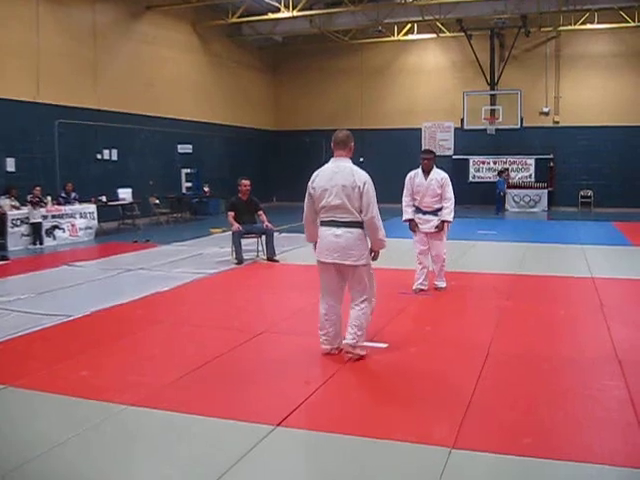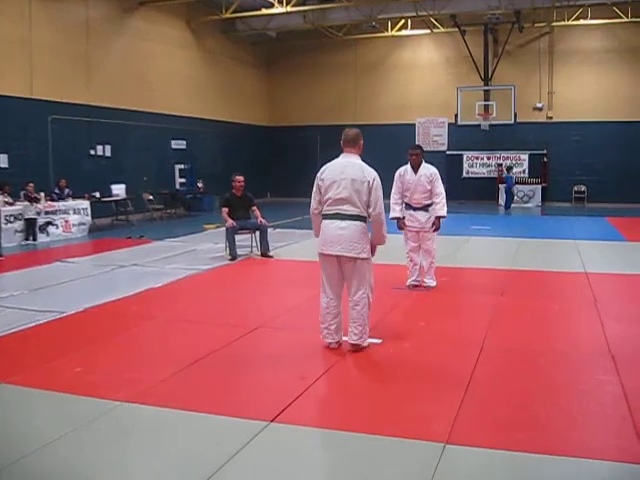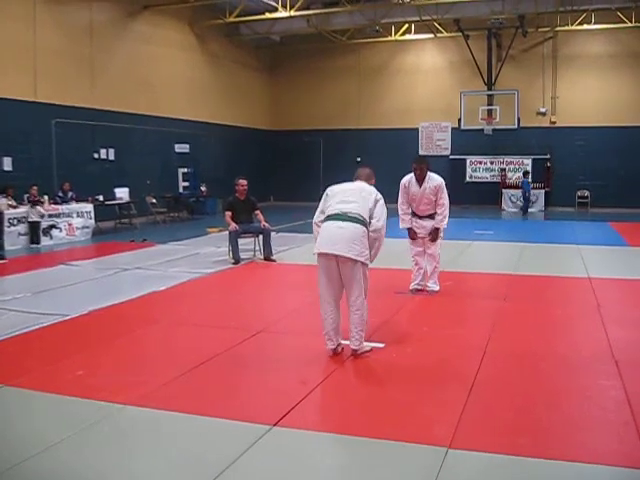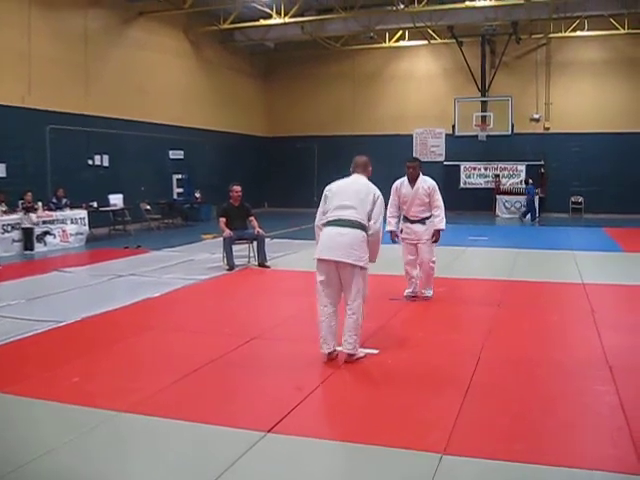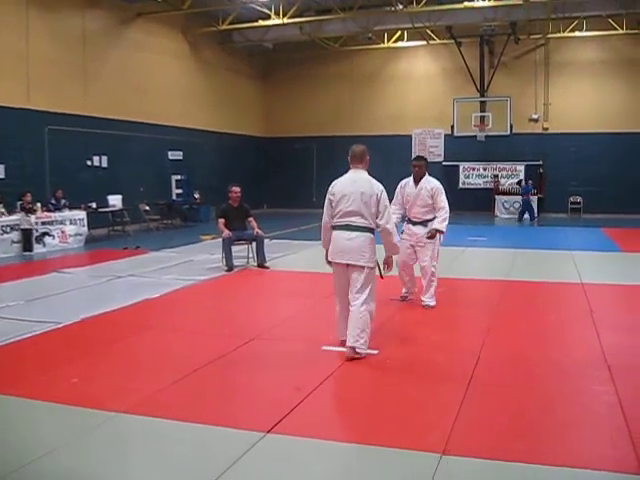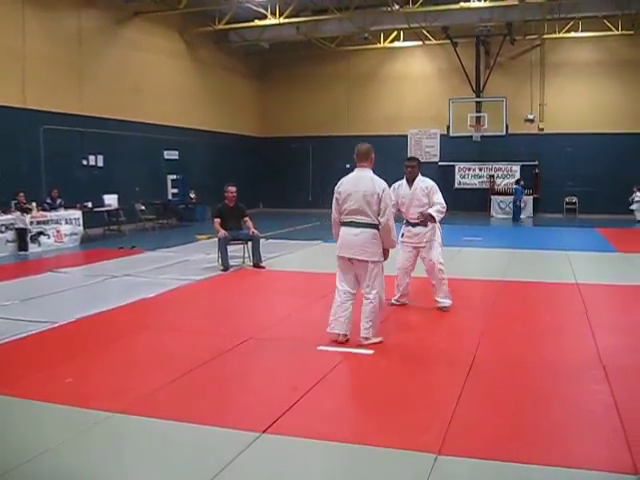
dt=0.5s
person 1, frame 1
left shoulder: (317, 176)
right shoulder: (360, 176)
left elbow: (309, 215)
right elbow: (370, 215)
left wrist: (314, 239)
right wrist: (376, 243)
left hip: (326, 240)
right hip: (352, 240)
left knee: (329, 297)
right knee: (362, 296)
left ankle: (331, 344)
right ankle: (354, 344)
person 1, frame 2
left shoulder: (325, 170)
right shoulder: (368, 173)
left elbow: (315, 208)
right elbow: (377, 212)
left wrist: (321, 234)
right wrist: (376, 240)
left hip: (329, 234)
right hip: (355, 234)
left knee: (329, 291)
right knee: (359, 291)
left ankle: (331, 338)
right ankle: (357, 339)
person 1, frame 3
left shoulder: (334, 188)
right shoulder: (375, 194)
left elbow: (317, 220)
right elbow: (378, 228)
left wrist: (323, 244)
right wrist: (369, 256)
left hip: (328, 236)
right hip: (354, 237)
left knee: (328, 297)
right knee: (357, 297)
left ankle: (333, 344)
right ankle: (357, 345)
person 1, frame 4
left shoulder: (332, 186)
right shoulder: (373, 191)
left elbow: (319, 221)
right elbow: (375, 229)
right wrist: (369, 258)
left hip: (328, 241)
right hip: (354, 243)
left knee: (326, 299)
right knee: (354, 300)
left ankle: (328, 348)
right ankle: (351, 350)
person 1, frame 5
left shoulder: (336, 185)
right shoulder: (375, 187)
left elbow: (327, 221)
right elbow: (385, 223)
left wrist: (327, 248)
right wrist: (390, 253)
left hip: (339, 242)
right hip: (362, 243)
left knee: (342, 295)
right knee: (361, 298)
left ankle: (344, 335)
right ankle: (354, 344)
person 1, frame 6
left shoulder: (342, 183)
right shoulder: (379, 185)
left elbow: (335, 217)
right elbow: (386, 219)
right wrist: (387, 245)
left hip: (346, 238)
right hip: (369, 240)
left knee: (344, 289)
right knee: (372, 291)
left ankle: (339, 331)
right ankle: (368, 335)
person 2, frame 1
left shoulder: (442, 176)
right shoulder: (412, 176)
left elbow: (448, 200)
right elbow: (407, 199)
left wrist: (444, 220)
right wrist: (410, 219)
left hip: (437, 218)
right hip: (419, 219)
left knee: (439, 253)
right knee: (421, 253)
left ankle: (440, 282)
right ankle: (420, 284)
person 2, frame 2
left shoulder: (432, 171)
right shoulder: (401, 172)
left elbow: (439, 195)
right elbow: (396, 196)
left wrist: (438, 217)
right wrist: (398, 217)
left hip: (427, 215)
right hip: (409, 215)
left knee: (428, 250)
right knee: (411, 250)
left ankle: (429, 280)
right ankle: (413, 280)
person 2, frame 3
left shoulder: (437, 182)
right shoulder: (406, 182)
left elbow: (442, 206)
right elbow: (403, 206)
left wrist: (437, 228)
right wrist: (408, 228)
left hip: (433, 221)
right hip: (415, 221)
left knee: (433, 254)
right knee: (416, 255)
left ankle: (432, 285)
right ankle: (417, 284)
person 2, frame 4
left shoulder: (430, 184)
right shoulder: (398, 185)
left elbow: (438, 207)
right elbow: (393, 208)
left wrist: (437, 228)
right wrist: (392, 229)
left hip: (425, 227)
right hip: (407, 227)
left knee: (427, 261)
right knee: (409, 262)
left ankle: (426, 291)
right ankle: (411, 291)
person 2, frame 5
left shoulder: (434, 185)
right shoulder: (403, 185)
left elbow: (443, 210)
right elbow: (397, 206)
left wrist: (436, 229)
right wrist: (393, 223)
left hip: (428, 230)
right hip: (409, 228)
left knee: (428, 266)
right knee: (403, 262)
left ankle: (428, 299)
right ankle: (407, 291)
person 2, frame 6
left shoulder: (428, 184)
right shoulder: (397, 187)
left elbow: (440, 206)
right elbow: (390, 206)
left wrist: (429, 215)
left hip: (428, 230)
right hip: (408, 230)
left knee: (435, 265)
right knee: (403, 267)
left ankle: (443, 300)
right ankle: (400, 298)
